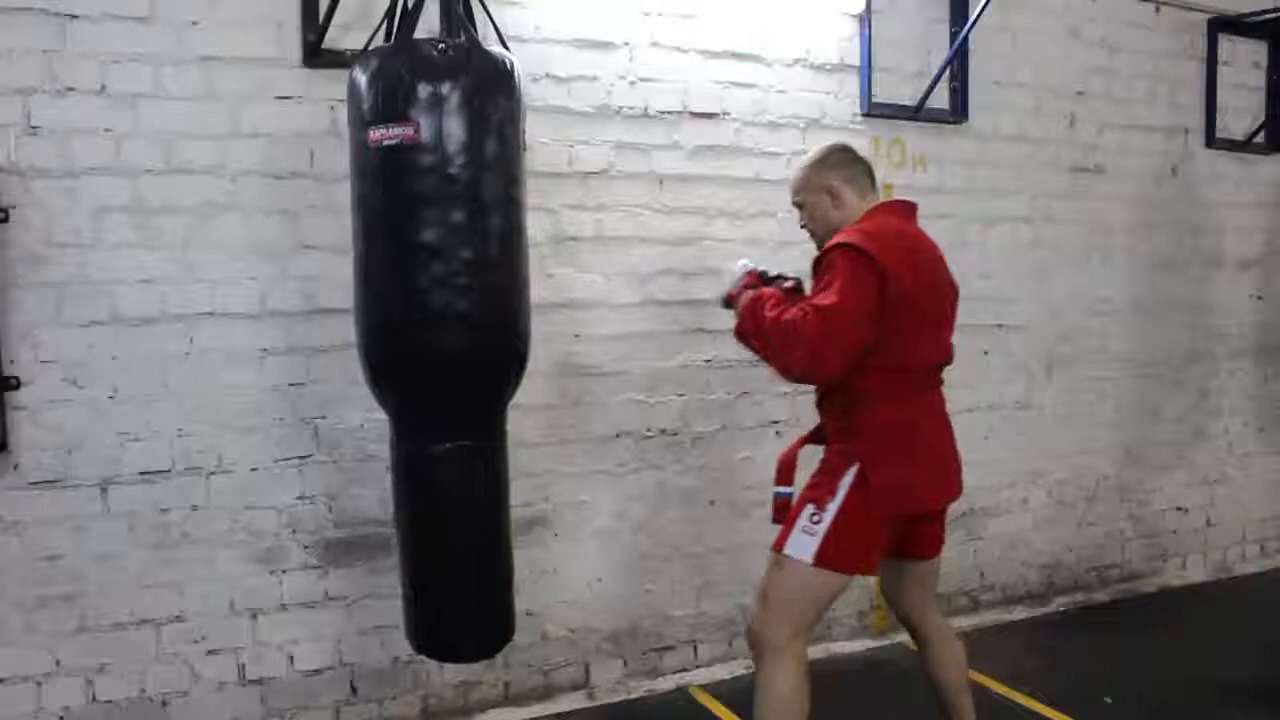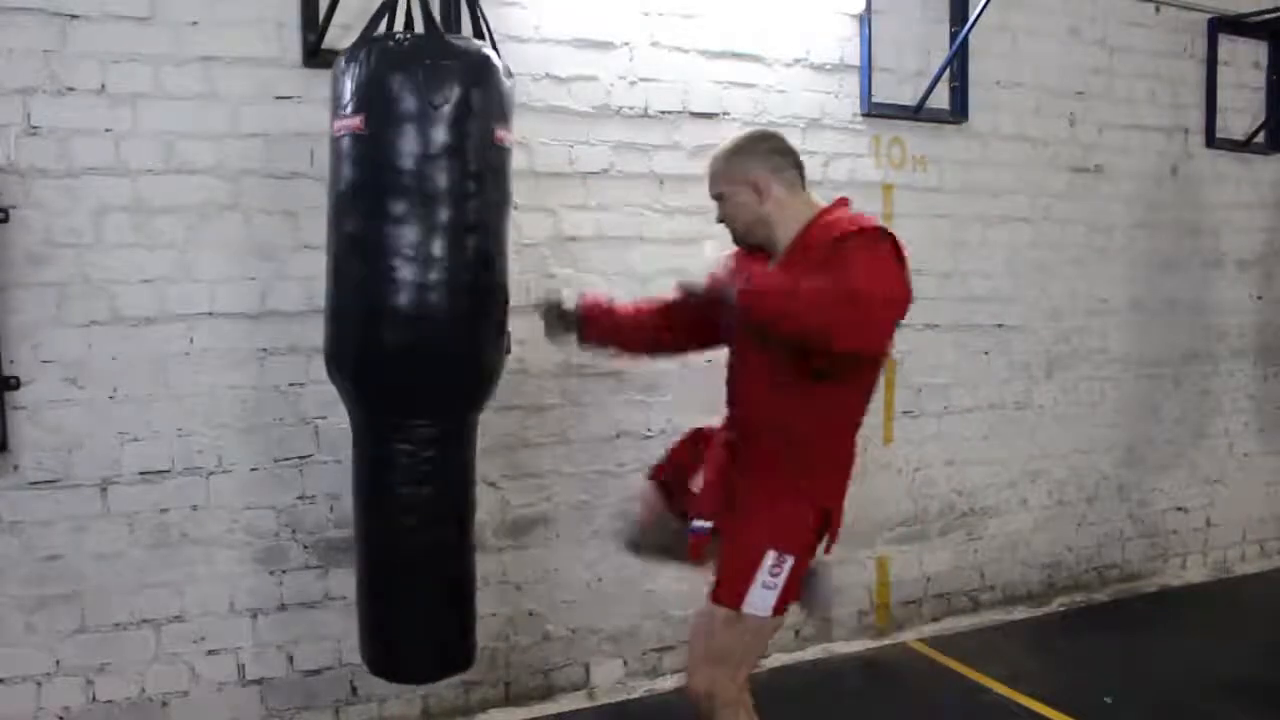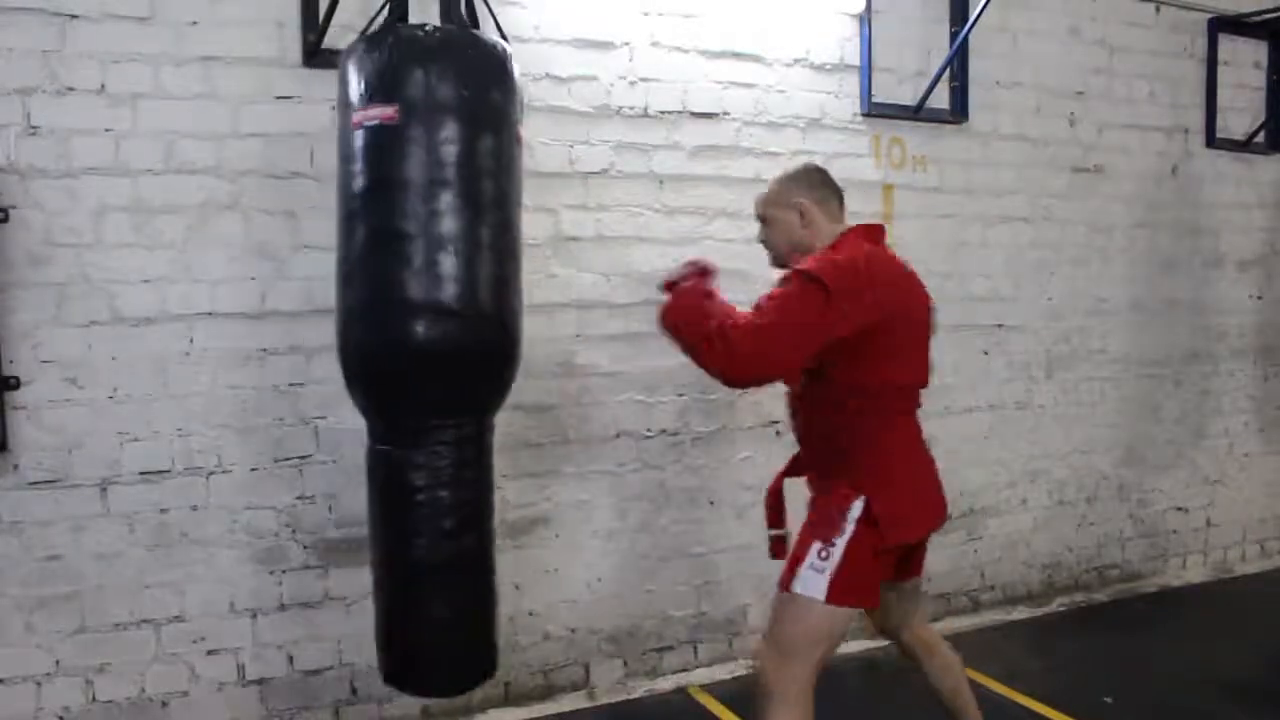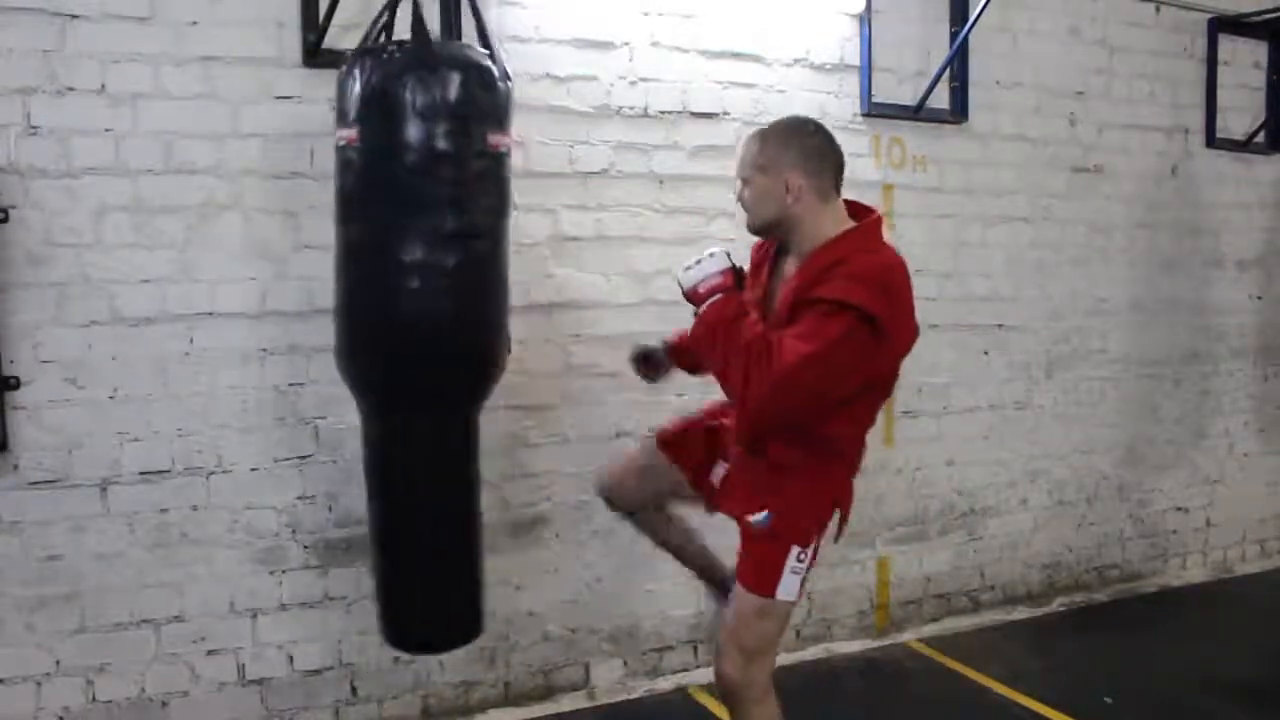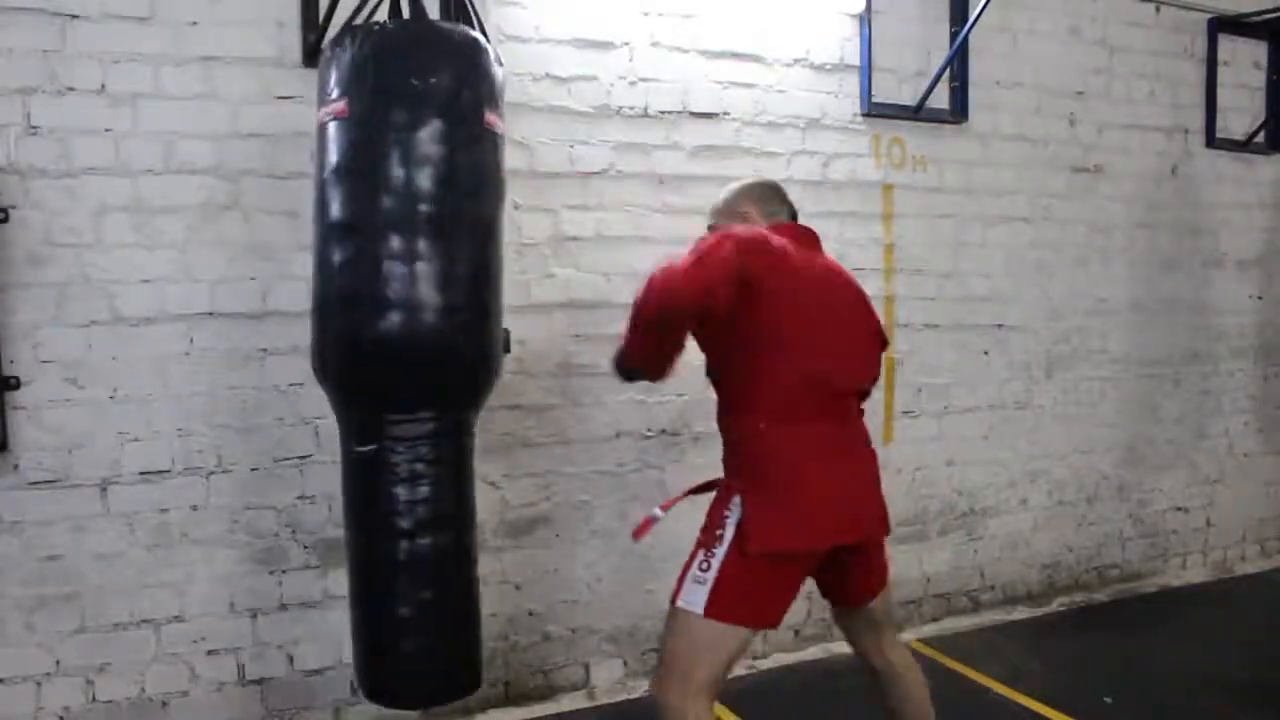
dt=1s
person 1, frame 1
left shoulder: (861, 251)
right shoulder: (918, 248)
left elbow: (812, 353)
left wrist: (753, 296)
right wrist: (795, 305)
left hip: (870, 462)
right hip: (917, 457)
left knee: (775, 629)
right knee: (920, 611)
person 1, frame 2
left shoulder: (859, 246)
right shoulder: (760, 253)
left elbow: (858, 323)
right elbow: (679, 323)
left wrist: (746, 287)
right wrist: (589, 318)
left hip: (788, 485)
right hip: (741, 452)
person 1, frame 3
left shoulder: (832, 276)
right shoulder: (885, 275)
left elbow: (745, 354)
left wrist: (688, 293)
left hip: (863, 494)
right hip: (900, 482)
left knee: (783, 668)
right knee: (905, 626)
person 1, frame 4
left shoulder: (860, 287)
right shoulder: (781, 244)
left elbow: (767, 391)
left wrist: (716, 296)
right wrist: (677, 351)
left hip: (793, 476)
right hip: (740, 431)
left knee: (739, 670)
right knee: (624, 488)
right ankle: (722, 582)
person 1, frame 5
left shoulder: (740, 252)
right shoulder: (848, 293)
left elbow: (670, 302)
left wrist: (640, 356)
left hip: (775, 500)
right hip: (851, 491)
right knee: (876, 641)
